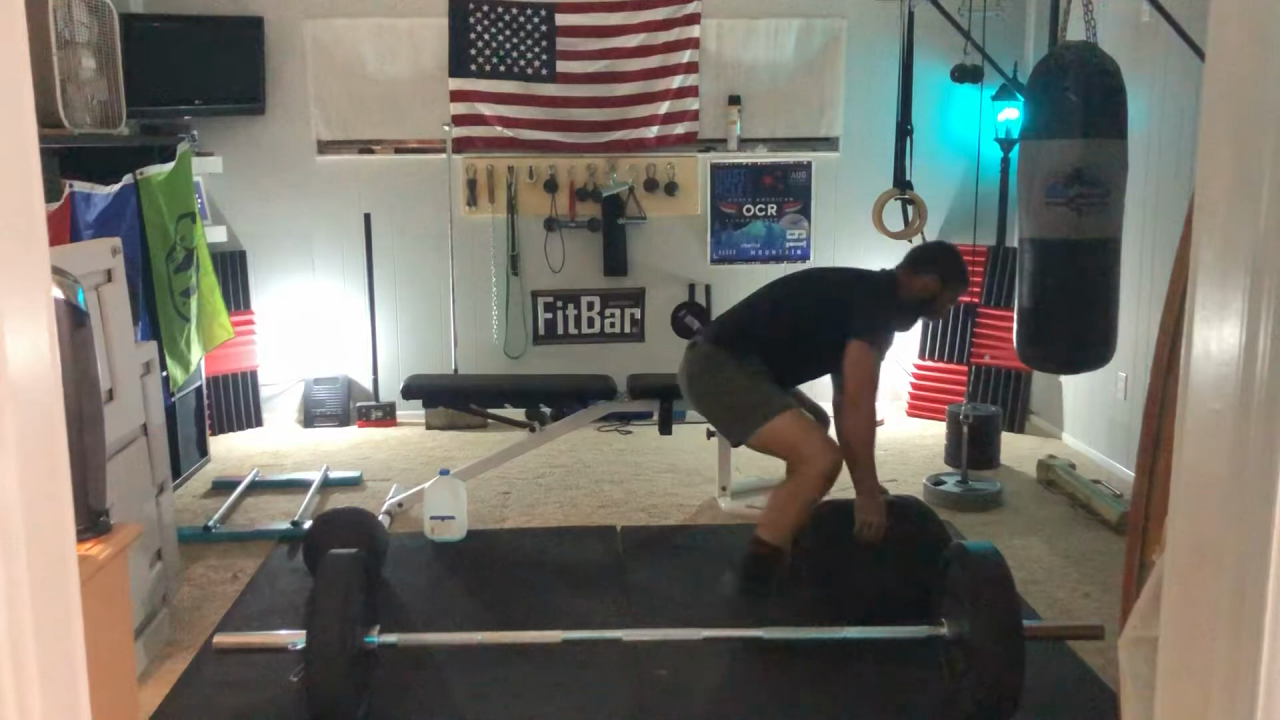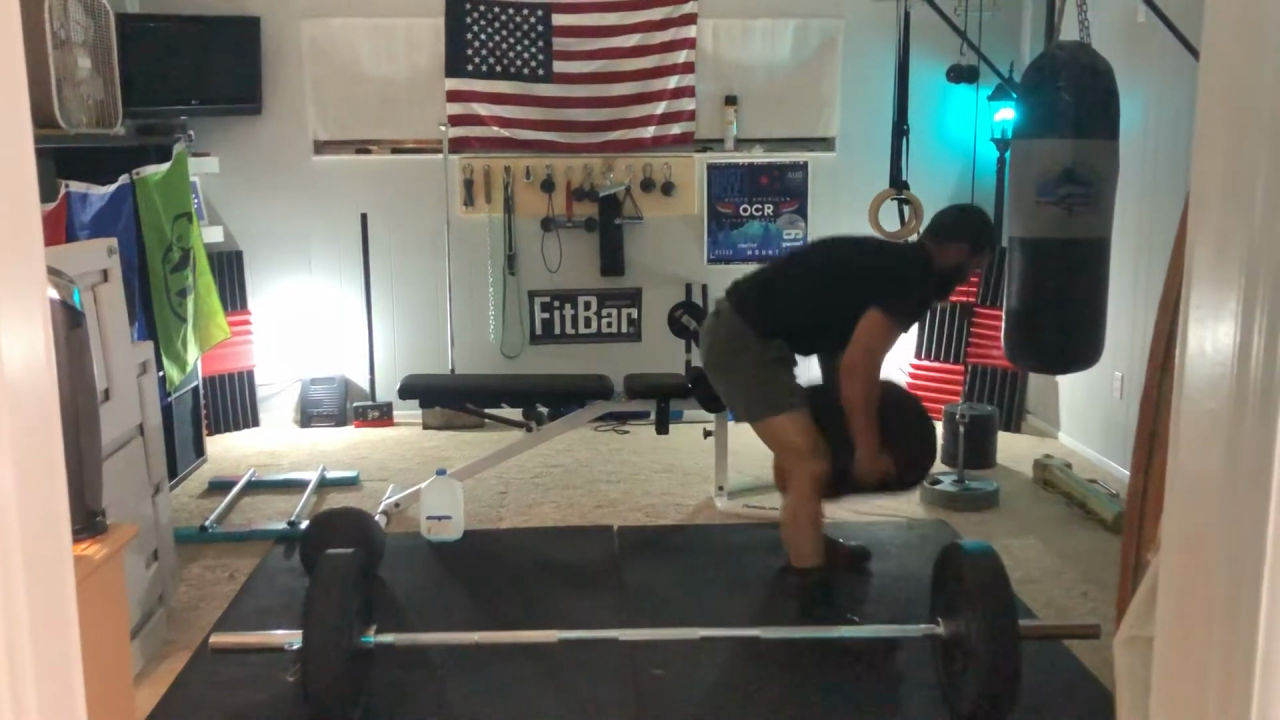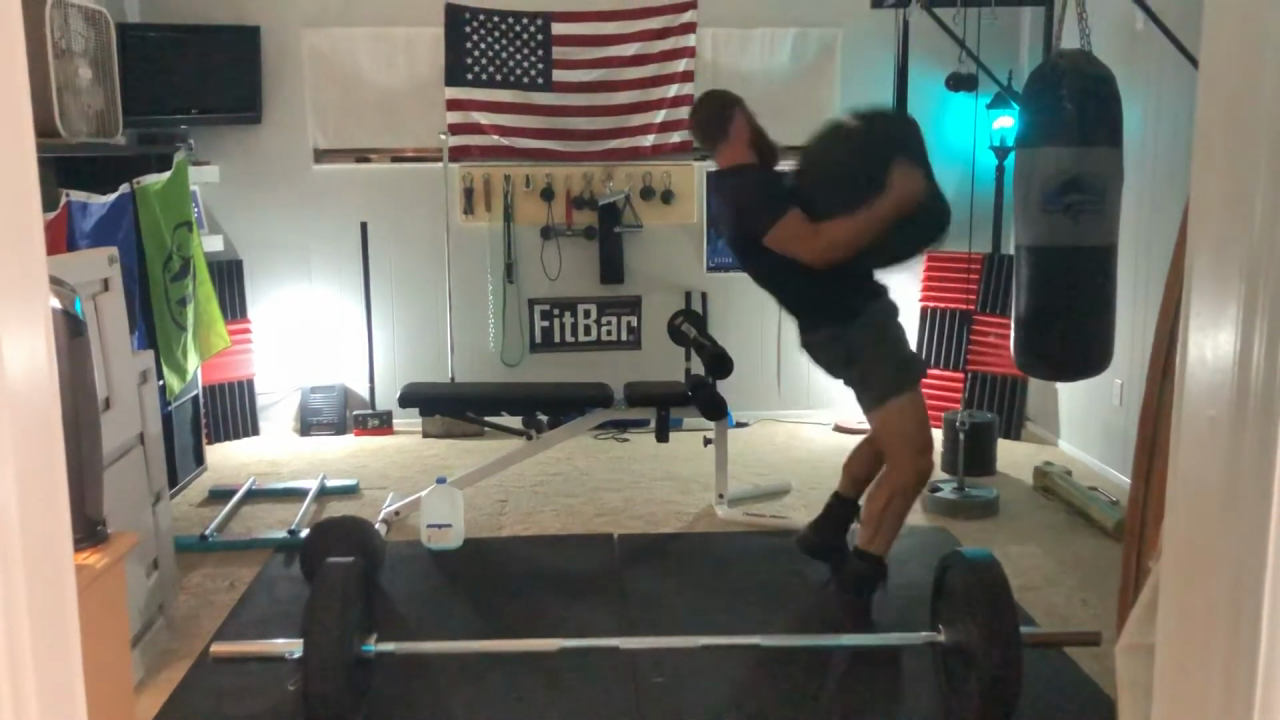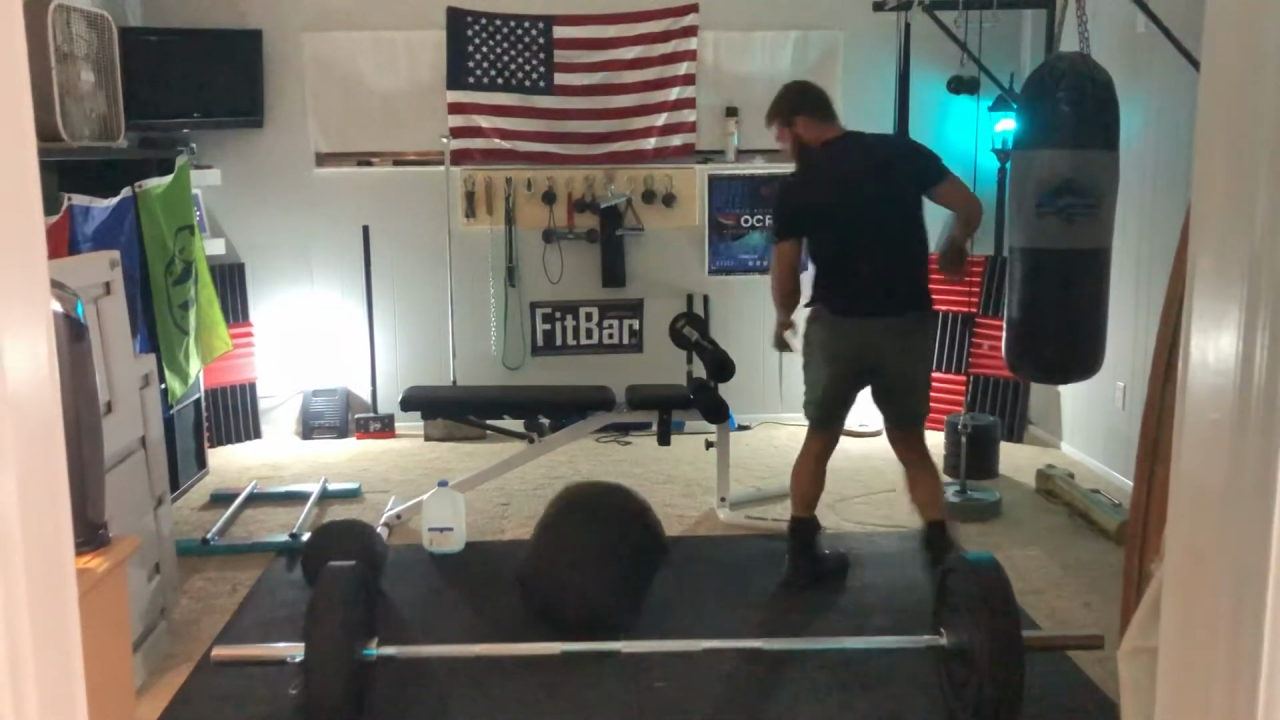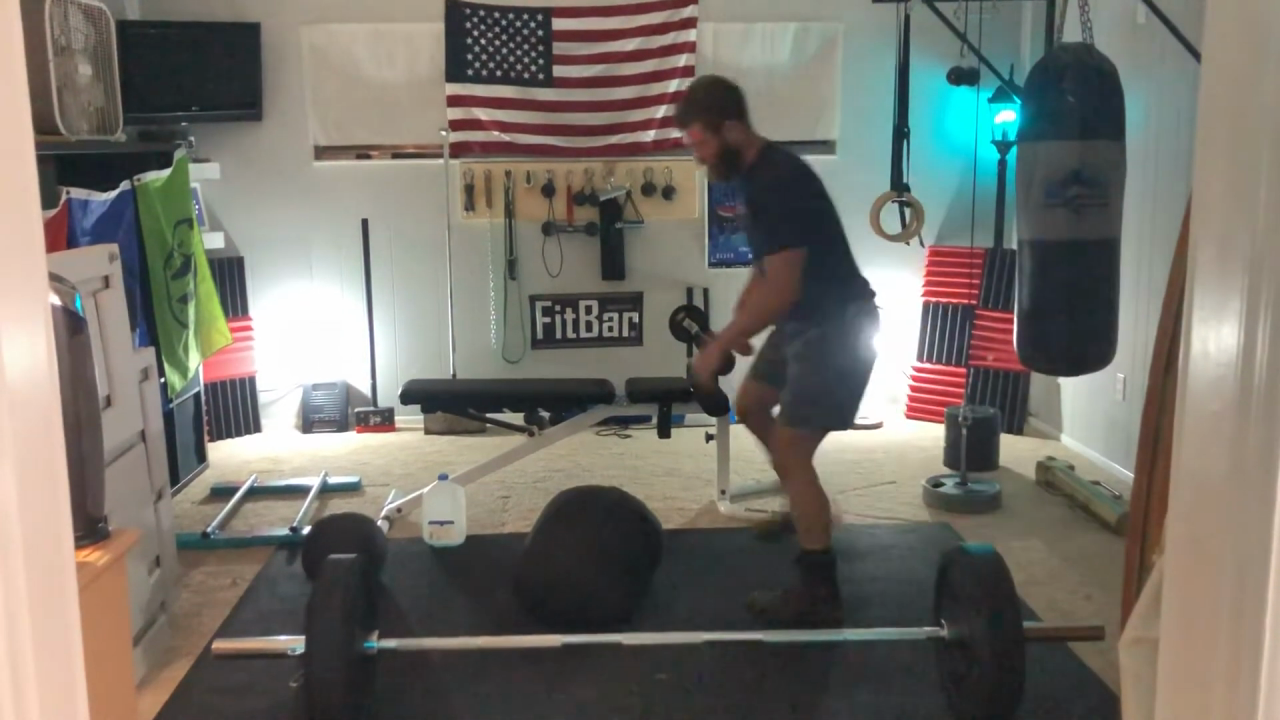
dt=1s
person 1, frame 1
left shoulder: (866, 293)
right shoulder: (880, 305)
left elbow: (847, 399)
right elbow: (857, 405)
left wrist: (865, 484)
right wrist: (867, 494)
left hip: (724, 360)
right hip: (720, 368)
left knee: (811, 430)
right knee: (820, 459)
right ankle: (757, 574)
person 1, frame 2
left shoulder: (893, 263)
right shoulder: (913, 280)
left elbow: (847, 352)
right elbow: (857, 366)
right wrist: (869, 452)
left hip: (738, 326)
right hip: (743, 338)
left knee: (798, 447)
right knee: (810, 467)
left ankle: (807, 542)
person 1, frame 3
left shoulder: (746, 186)
right shoulder: (750, 190)
left elbow: (810, 238)
right elbow: (818, 247)
right wrist: (892, 202)
left hip: (844, 324)
right hip: (854, 324)
left knee: (892, 438)
right knee: (911, 459)
left ankle: (826, 532)
right ankle: (856, 585)
person 1, frame 4
left shoulder: (797, 187)
right shoulder: (900, 154)
left elbow: (784, 276)
right elbow: (969, 208)
left wrist: (783, 320)
right wrist: (956, 245)
left hip: (835, 328)
right hip: (907, 326)
left knee: (819, 441)
right knee: (911, 448)
left ankle: (802, 556)
right ankle: (941, 556)
person 1, frame 5
left shoulder: (778, 184)
right shoulder: (755, 172)
left elbow: (781, 289)
left wrist: (720, 343)
right wrist: (739, 315)
left hip: (836, 325)
right hip: (808, 317)
left knee: (789, 451)
right knee: (748, 405)
left ankle: (818, 592)
right ankle: (802, 506)
